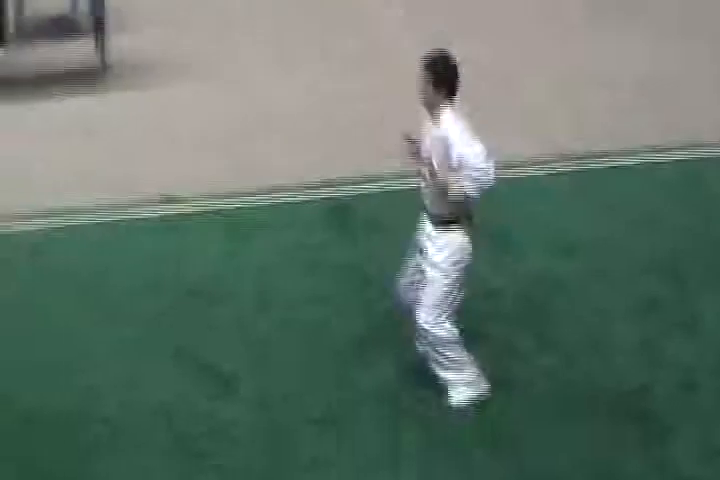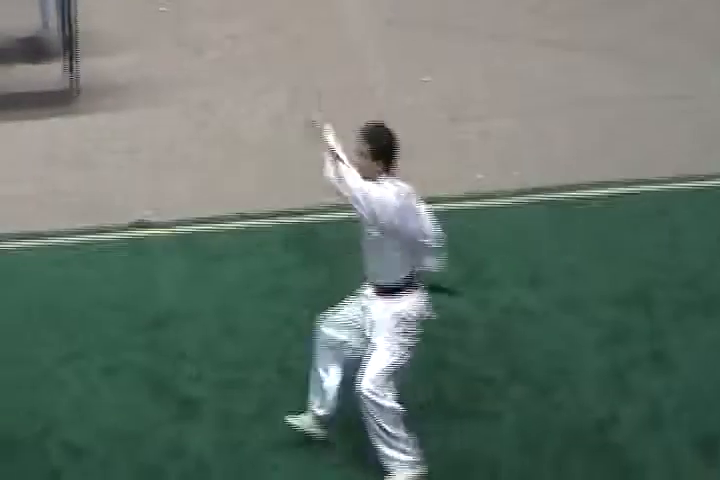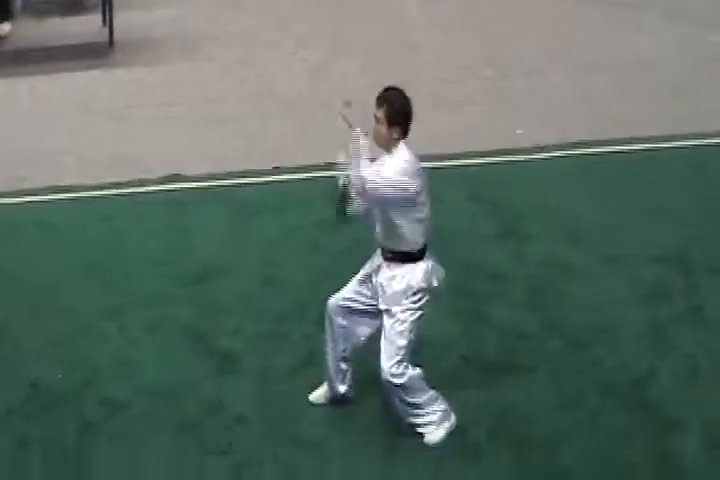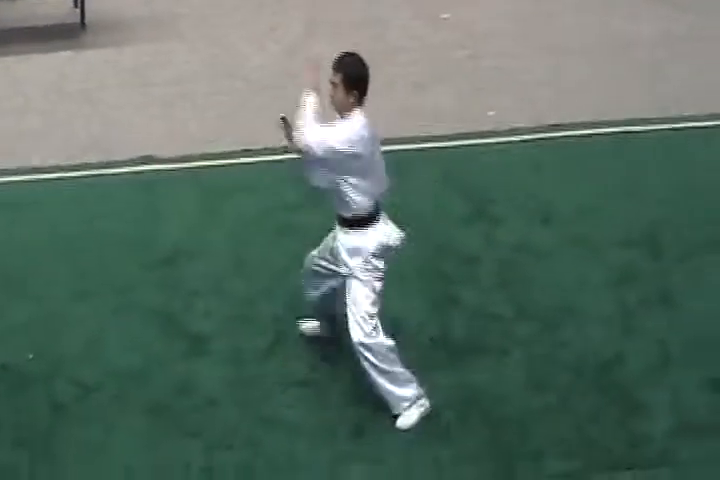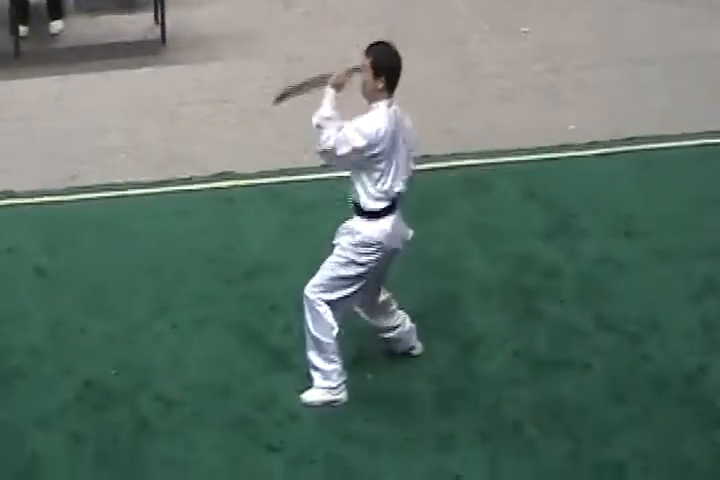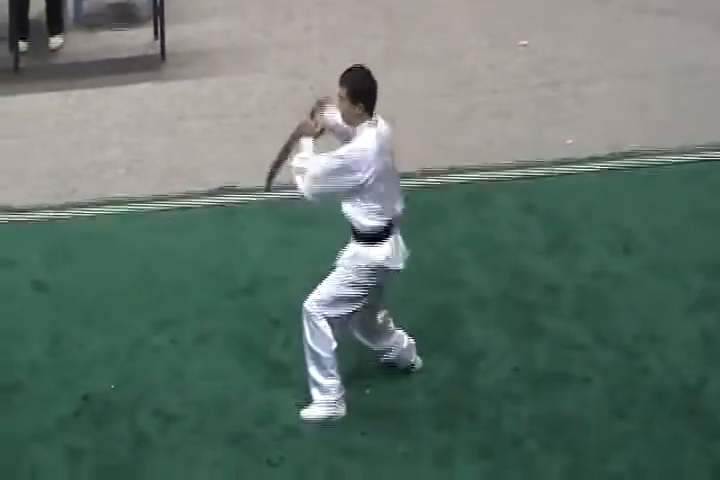
dt=0.7s
person 1, frame 1
left shoulder: (454, 132)
right shoulder: (434, 124)
left elbow: (485, 173)
left wrist: (449, 185)
right wrist: (420, 157)
left hip: (449, 234)
right hip: (432, 226)
left knee: (432, 317)
right knee: (410, 287)
left ankle: (469, 383)
right ankle: (432, 345)
person 1, frame 2
left shoulder: (386, 198)
right shoulder: (402, 193)
left elbow: (348, 182)
right elbow: (432, 236)
left wrist: (334, 163)
right wrist: (426, 266)
left hip: (399, 307)
right hip: (377, 295)
left knee: (373, 388)
right knee: (330, 330)
right ankle: (319, 417)
person 1, frame 3
left shoulder: (402, 169)
right shoulder: (391, 159)
left elbow: (366, 190)
right elbow: (362, 200)
right wrist: (358, 181)
left hip: (407, 275)
right hip: (386, 262)
left knee: (393, 368)
right knee: (340, 307)
left ankle: (438, 417)
right ankle: (338, 385)
person 1, frame 4
left shoulder: (352, 134)
right shoulder: (346, 124)
left elbow: (313, 145)
right elbow: (314, 158)
left wrist: (309, 99)
right wrist: (297, 138)
left hip: (365, 240)
right hip: (350, 230)
left knee: (363, 331)
right knee: (316, 269)
left ankle: (410, 399)
right ankle: (328, 322)
person 1, frame 5
left shoulder: (373, 126)
right shoulder: (398, 118)
left elbow: (326, 142)
right elbow: (404, 167)
left wrist: (330, 92)
left hip: (369, 231)
right hip: (389, 223)
left knee: (317, 295)
right knee: (368, 293)
left ankle: (330, 385)
right ankle: (406, 339)
person 1, frame 6
left shoulder: (359, 152)
right shoulder: (379, 129)
left elbow: (309, 184)
right elbow: (345, 127)
left wrist: (305, 141)
right wrist: (326, 119)
left hip: (370, 251)
right hip: (381, 244)
left knee: (317, 310)
right knee: (363, 313)
left ankle: (329, 400)
right ankle: (405, 353)
